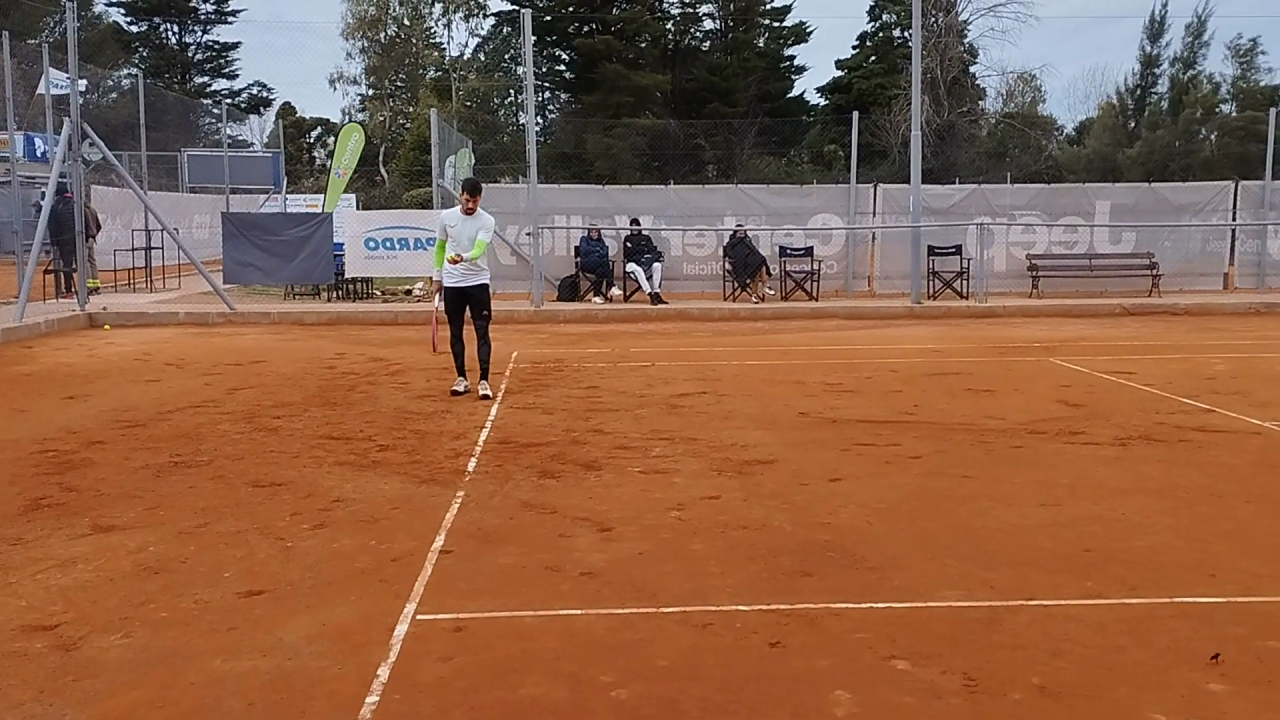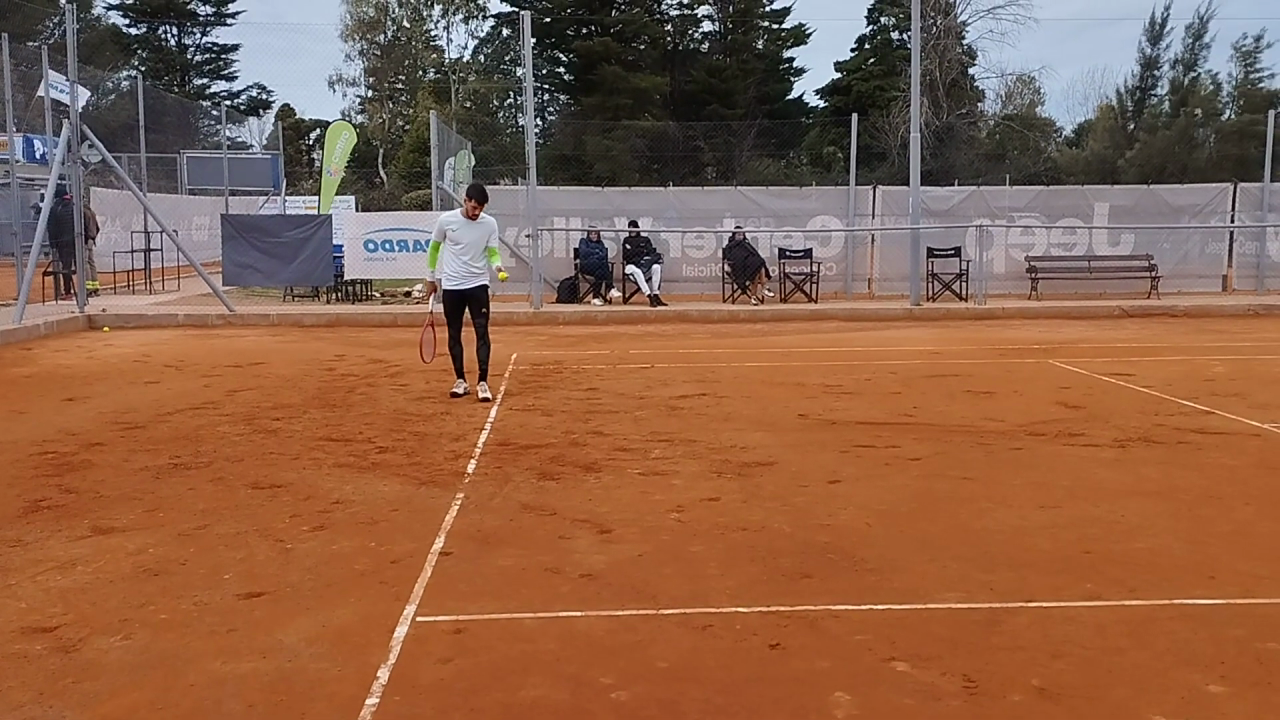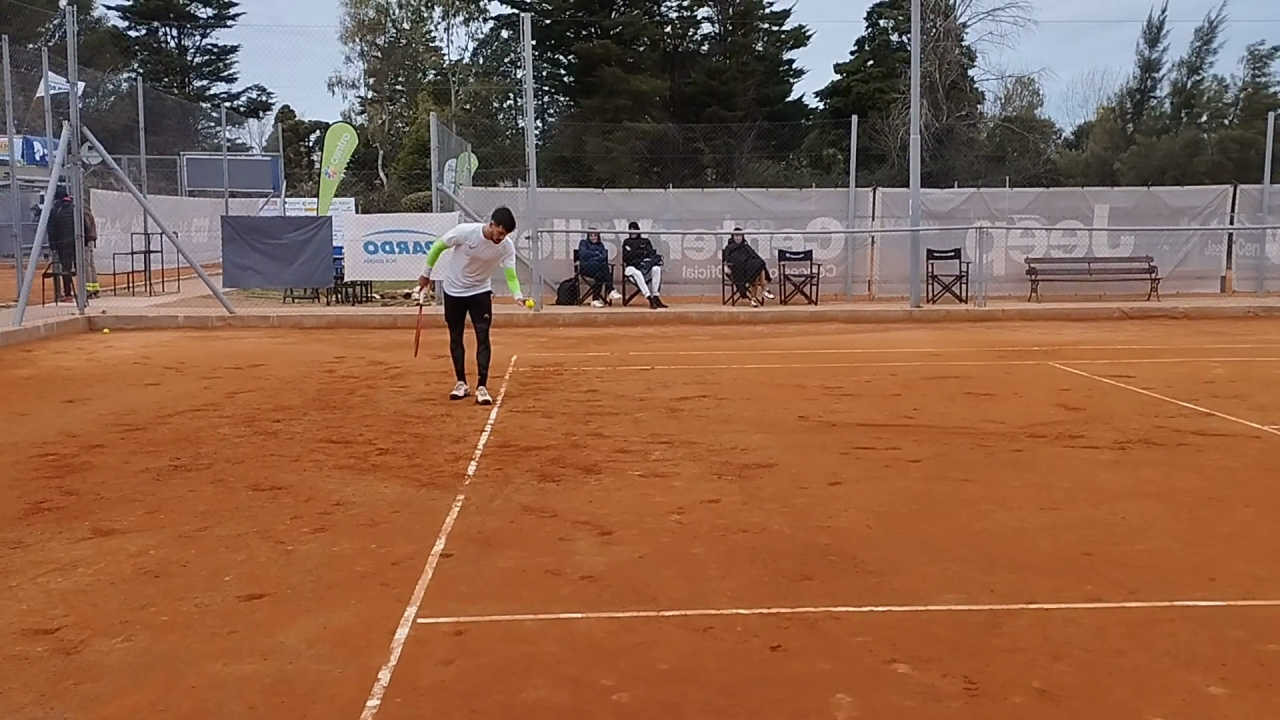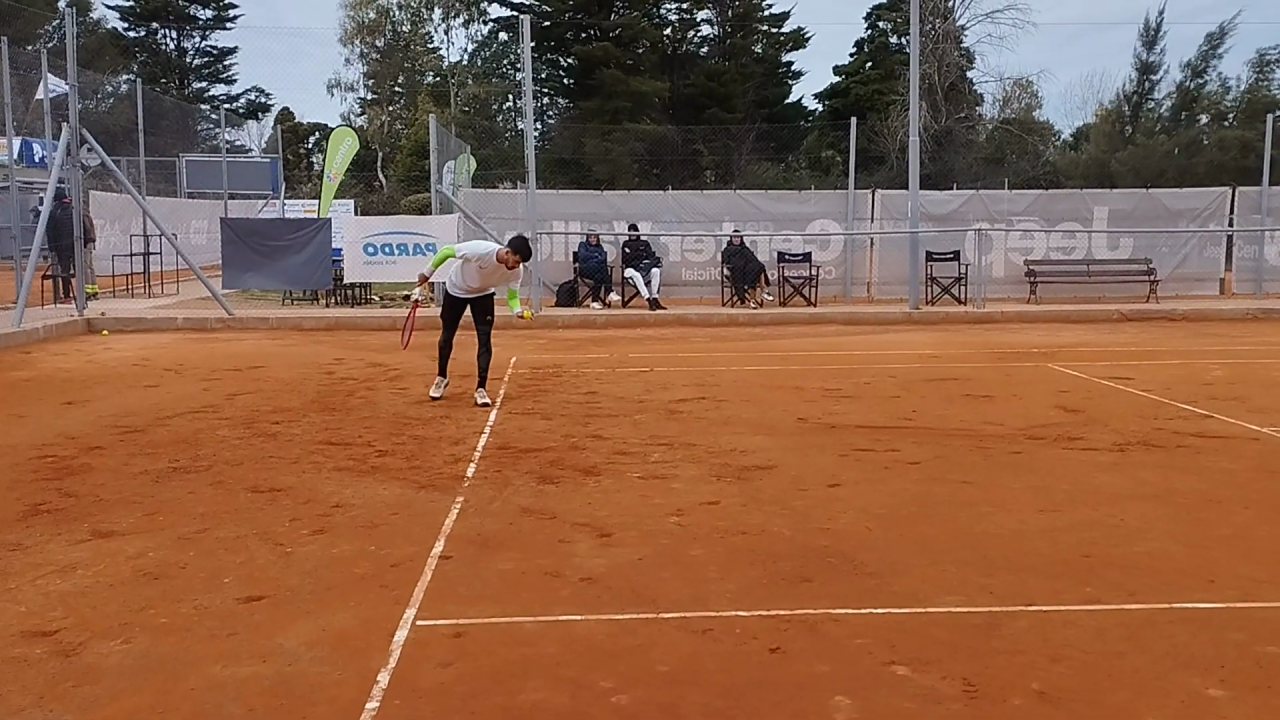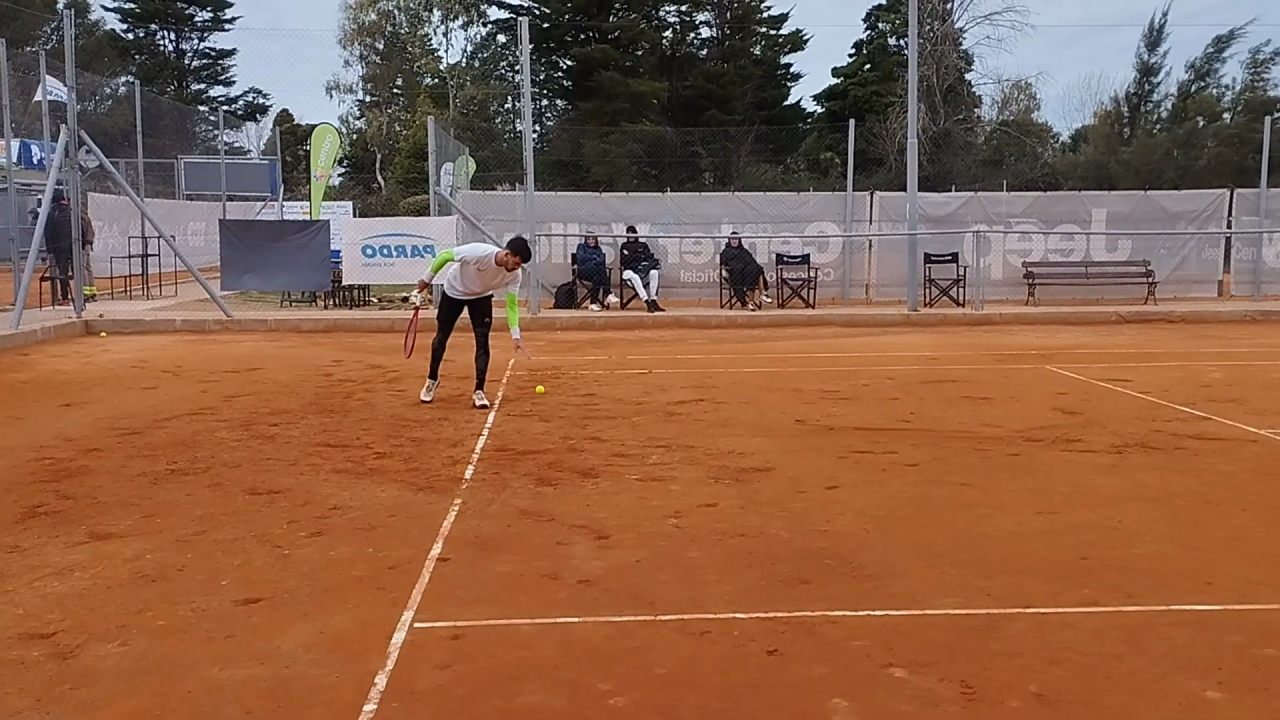
dt=0.4s
person 1, frame 1
left shoulder: (487, 221)
right shoulder: (446, 217)
left elbow: (479, 250)
right elbow: (440, 247)
left wrist: (463, 257)
right wrist: (437, 277)
left hip: (478, 283)
right hip: (452, 284)
left knee: (482, 332)
right knee: (455, 332)
left ankle: (484, 381)
right ankle: (461, 378)
person 1, frame 2
left shoulder: (490, 224)
right shoulder: (446, 220)
left elbow: (493, 254)
right elbow: (434, 247)
left wrist: (498, 267)
right wrist: (431, 277)
left hip: (477, 285)
right hip: (451, 286)
left knee: (482, 332)
right knee: (454, 334)
left ankle: (482, 382)
right ankle: (461, 380)
person 1, frame 3
left shoulder: (507, 246)
right shoulder: (464, 231)
left elbow: (510, 276)
right elbow: (438, 247)
left wrist: (518, 296)
right wrist: (426, 274)
left hip: (480, 291)
right hip: (454, 290)
left knee: (483, 337)
right knee: (456, 337)
left ankle: (482, 386)
right ankle: (461, 382)
person 1, frame 4
left shoulder: (516, 271)
right shoulder: (479, 249)
left elbow: (512, 297)
right elbow: (446, 251)
left wrist: (518, 312)
right wrist: (427, 274)
left hip: (483, 294)
right hip: (456, 290)
left knee: (485, 338)
right knee: (447, 335)
left ankle: (481, 389)
right ankle: (441, 378)
person 1, frame 5
left shoulder: (514, 274)
right shoulder: (477, 252)
left elbow: (511, 305)
right elbow: (444, 255)
left wrist: (516, 336)
right wrist: (427, 280)
left hip: (481, 297)
right hip: (453, 292)
left knee: (482, 341)
right knee: (442, 336)
left ankle: (479, 391)
right ankle: (432, 380)
